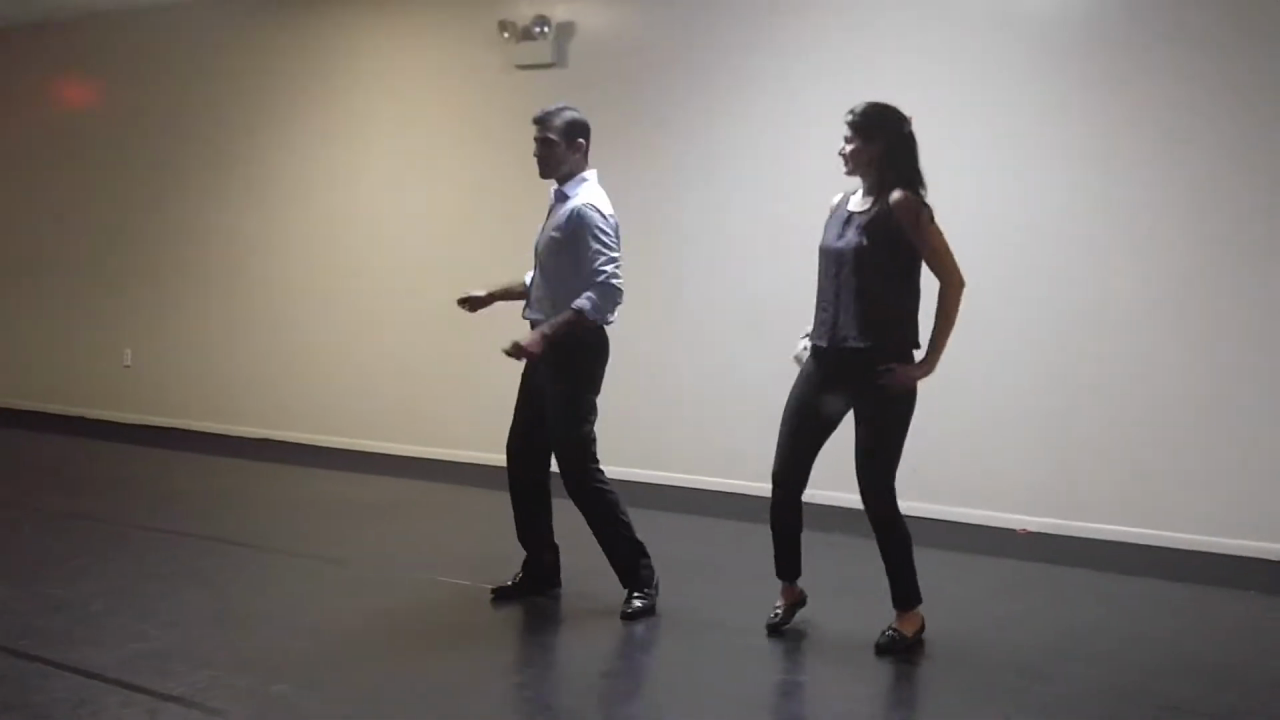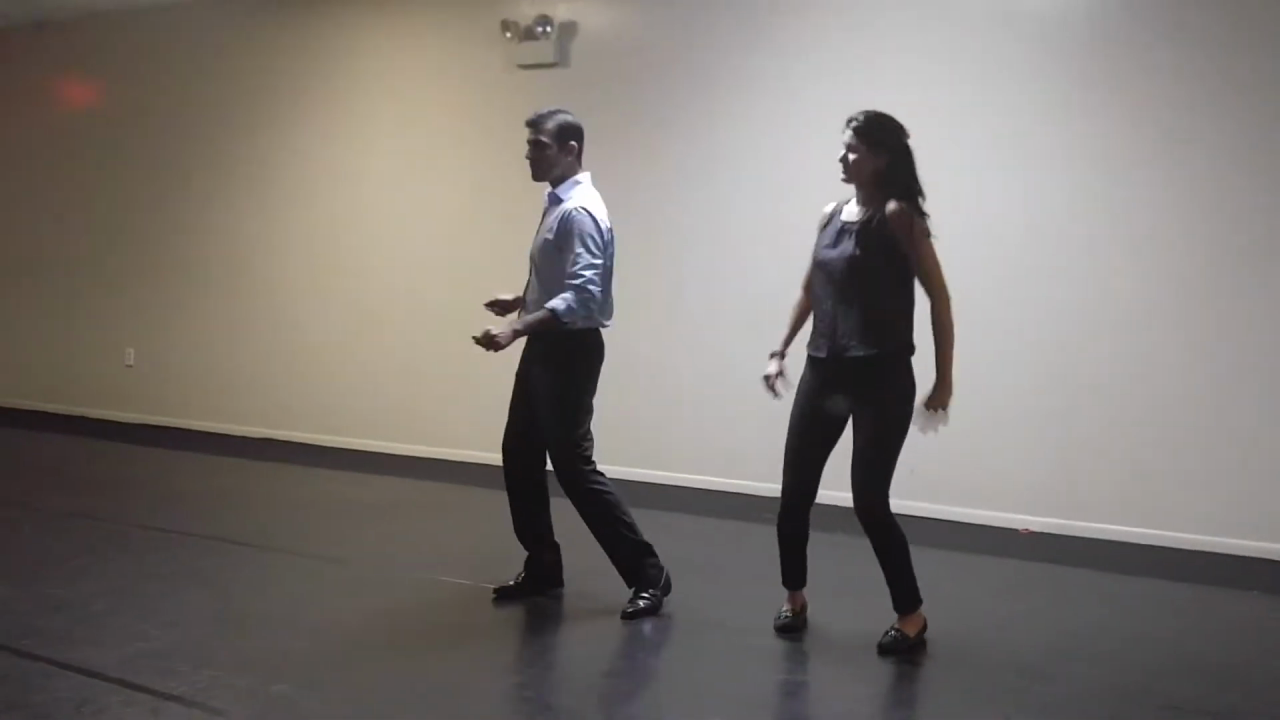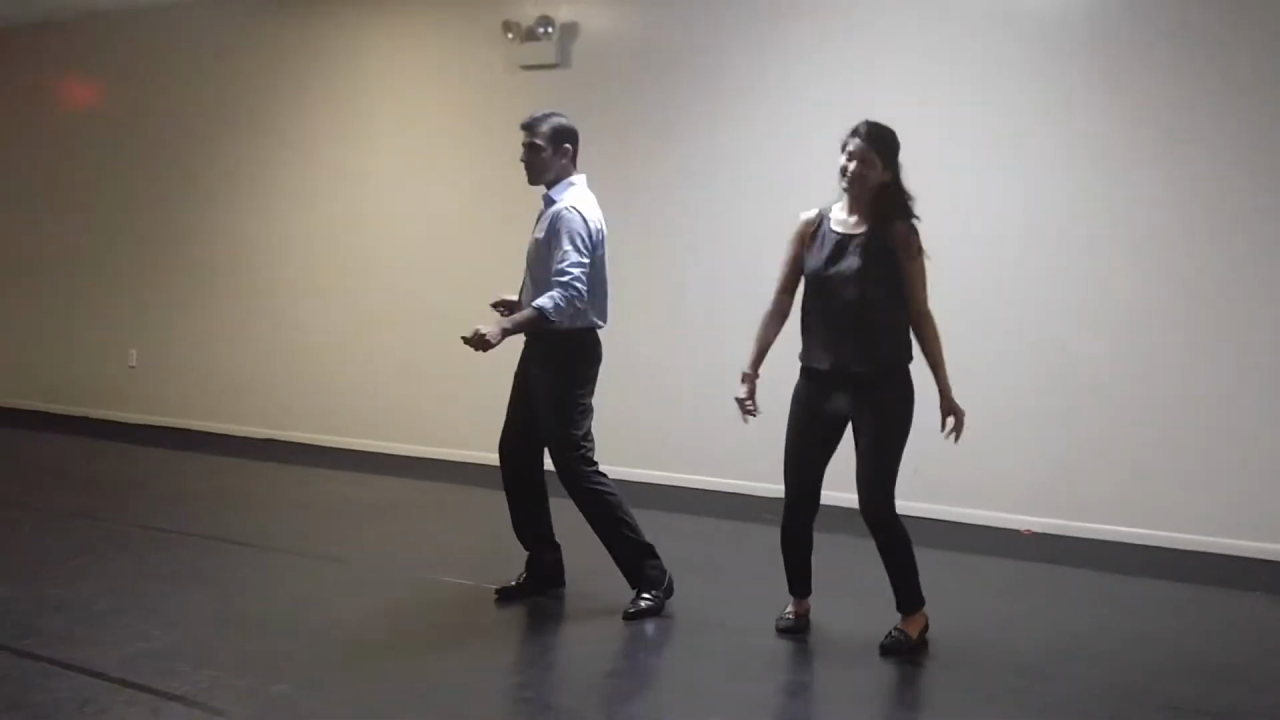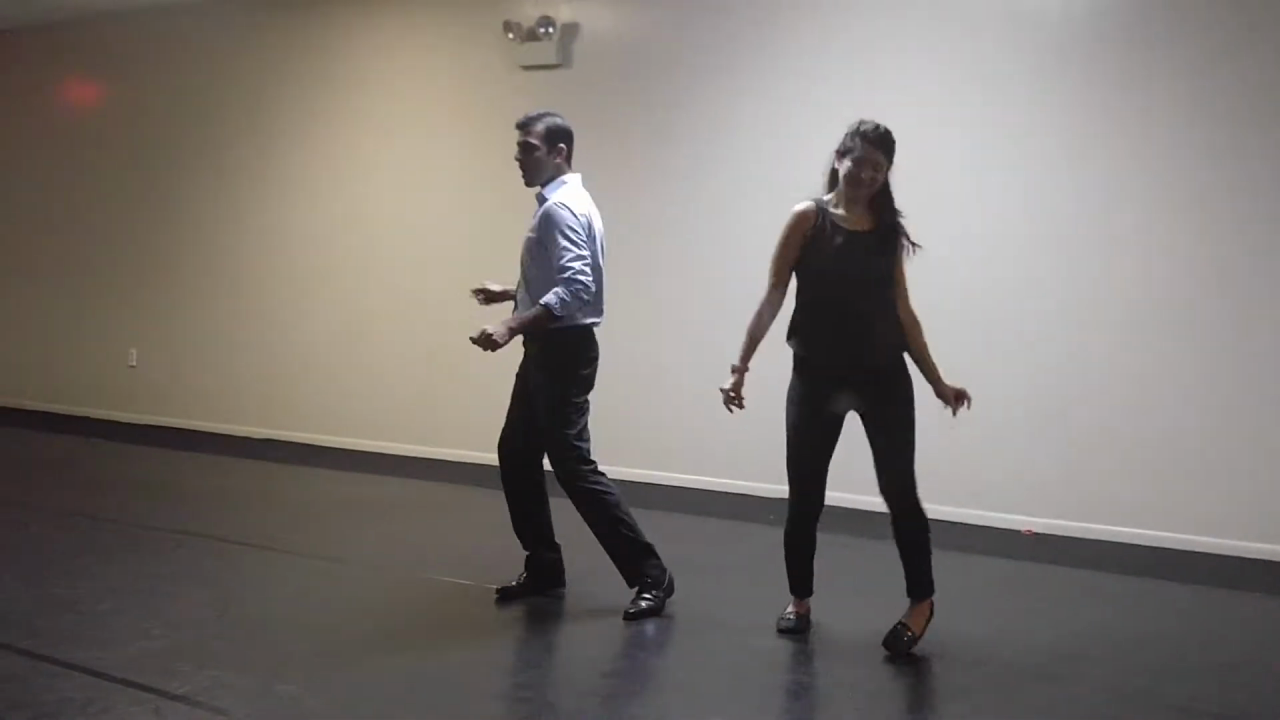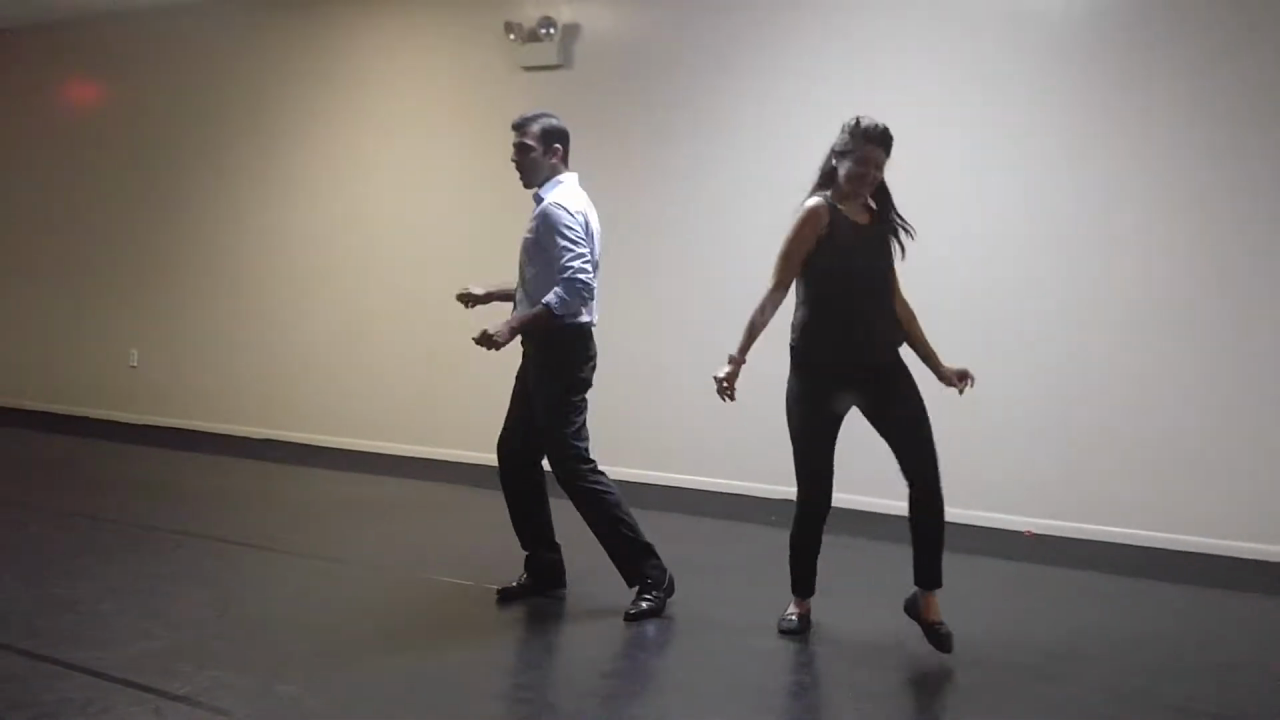
dt=0.1s
person 1, frame 1
left shoulder: (902, 204)
right shoulder: (840, 205)
left elbow: (952, 281)
left wrist: (928, 361)
right wrist: (809, 337)
left hip: (880, 368)
right hip: (827, 362)
left knee: (876, 492)
right knee: (785, 475)
left ankle: (908, 614)
right ankle: (790, 588)
person 1, frame 2
left shoulder: (898, 216)
right shoulder: (831, 216)
left elbow: (938, 298)
left wrist: (943, 380)
right wrist: (779, 352)
left hip: (883, 377)
right hip: (824, 374)
left knee: (869, 501)
right knee: (795, 493)
left ankle: (910, 615)
right ankle: (795, 596)
person 1, frame 3
left shoulder: (897, 233)
right shoulder: (812, 224)
left elbow: (920, 315)
right elbow: (782, 303)
left wrist: (945, 392)
right wrist: (750, 371)
left hip: (883, 385)
right hip: (819, 381)
left knee: (875, 503)
right knee: (798, 501)
left ankle: (913, 615)
right ankle: (798, 601)
person 1, frame 4
left shoulder: (887, 229)
right shoulder: (808, 218)
left elbow: (900, 310)
right elbow: (774, 295)
left wrist: (937, 380)
right wrist: (741, 367)
left hip: (883, 374)
right hip: (817, 375)
left knee: (899, 492)
right knee: (805, 497)
left ankle: (918, 608)
right ankle: (799, 600)
person 1, frame 5
left shoulder: (882, 222)
right shoulder: (816, 212)
left elbow: (895, 301)
right elbow: (776, 291)
left wrist: (938, 366)
right wrist: (738, 358)
left hip: (882, 370)
right hip: (816, 373)
left knee: (924, 474)
right knee: (813, 497)
left ankle: (927, 596)
right ankle: (801, 601)
person 2, frame 1
left shoulder: (588, 209)
right shoulder: (562, 203)
left elbow: (605, 290)
left wrist: (541, 336)
right wrist: (491, 296)
left hip: (572, 352)
right hip: (550, 352)
left knee: (578, 467)
right knee: (523, 458)
left ankle: (640, 579)
right ankle: (541, 568)
person 2, frame 2
left shoulder: (579, 210)
right shoulder: (560, 205)
left elbow: (582, 296)
left wrist: (515, 328)
right wrist: (521, 300)
left hip: (569, 353)
right hip: (545, 351)
left knee: (574, 467)
right knee: (520, 456)
left ankle: (648, 576)
right ankle: (543, 567)
person 2, frame 3
left shoulder: (571, 211)
right shoulder: (557, 206)
left elbow: (570, 295)
left wrist: (505, 328)
right wrist: (519, 303)
left hip: (566, 353)
right hip: (543, 351)
left knee: (576, 467)
right knee: (517, 457)
left ankle: (649, 576)
right ankle: (544, 567)
person 2, frame 4
left shoulder: (562, 208)
right shoulder: (558, 204)
left elbow: (575, 290)
left wrist: (511, 327)
right wrist: (507, 293)
left hip: (564, 350)
right hip: (546, 349)
left knee: (573, 465)
right knee: (516, 455)
left ankle: (650, 576)
right ankle: (544, 567)
person 2, frame 5
left shoulder: (559, 208)
right shoulder: (555, 203)
left elbow: (575, 288)
left wrist: (511, 326)
right wrist: (495, 294)
left hip: (561, 349)
right hip: (544, 349)
left knee: (572, 465)
right knee: (515, 456)
left ankle: (650, 576)
right ankle: (544, 568)
